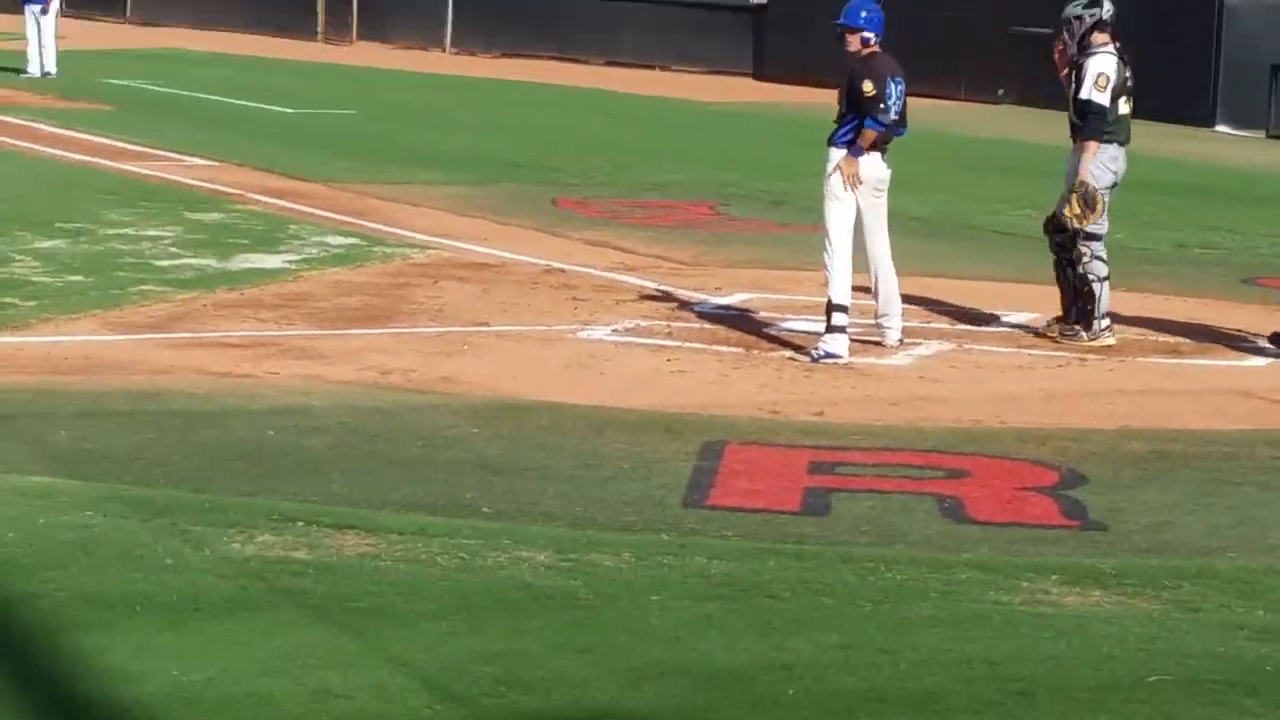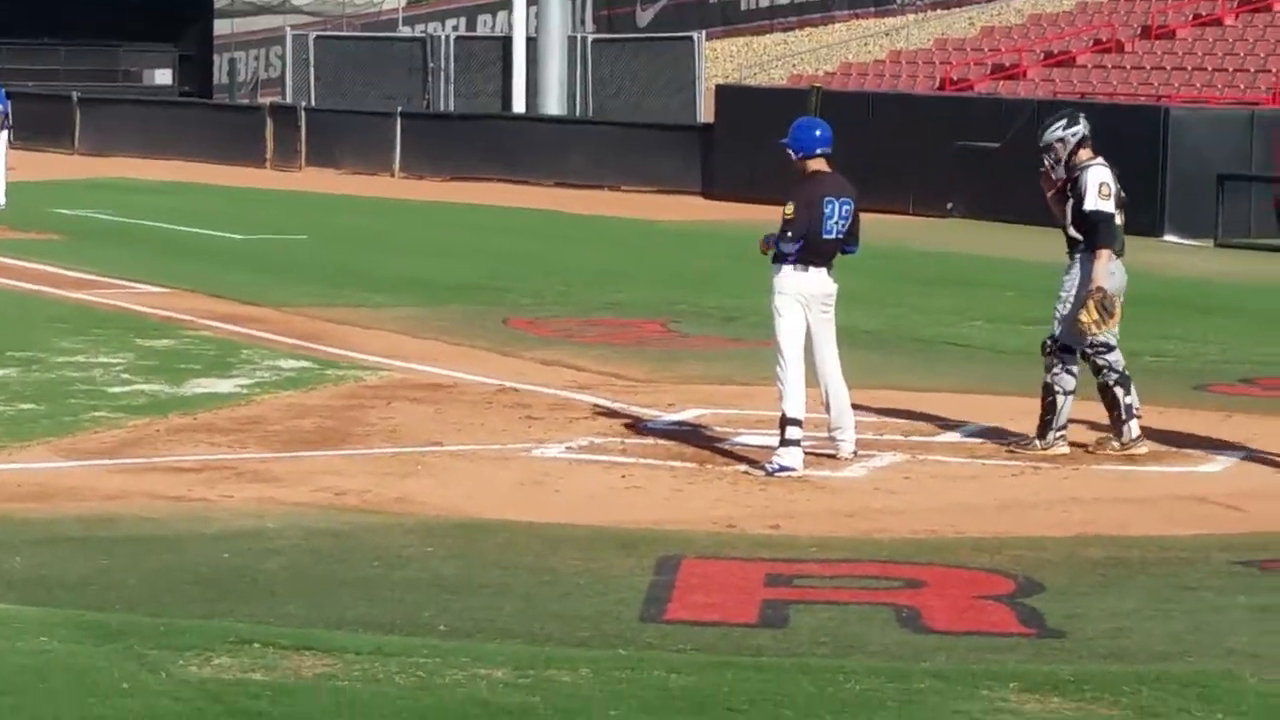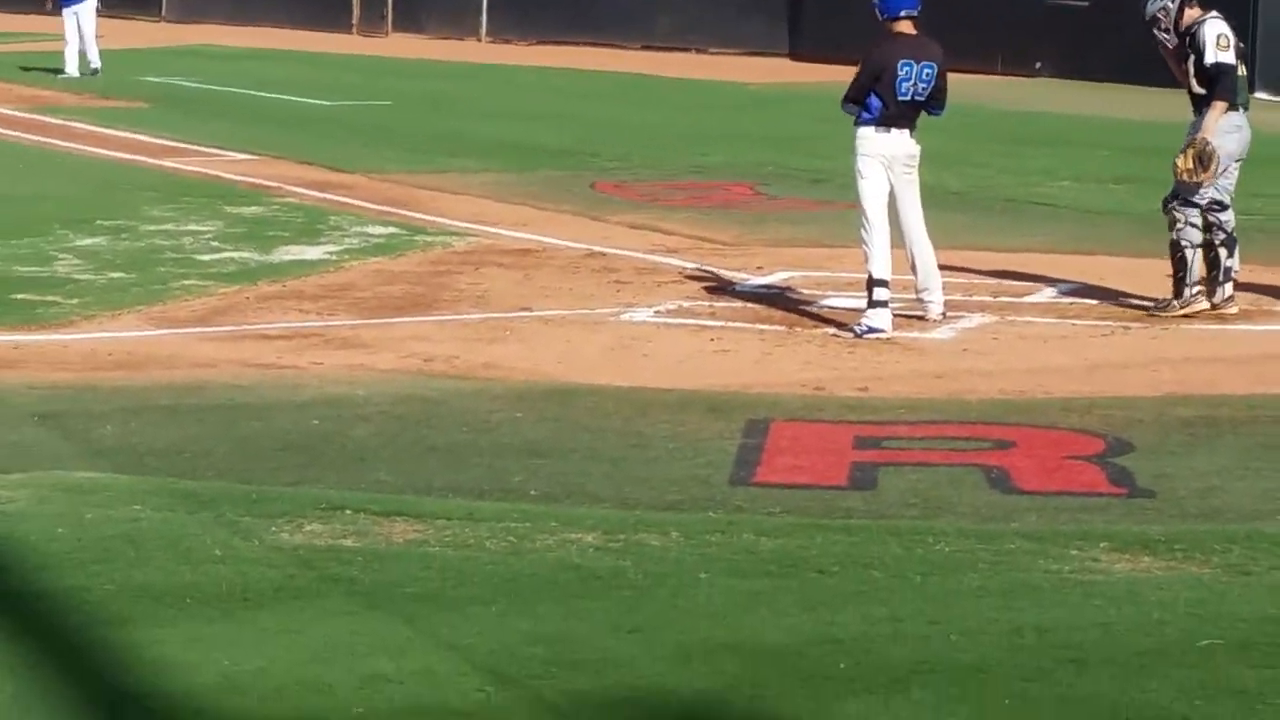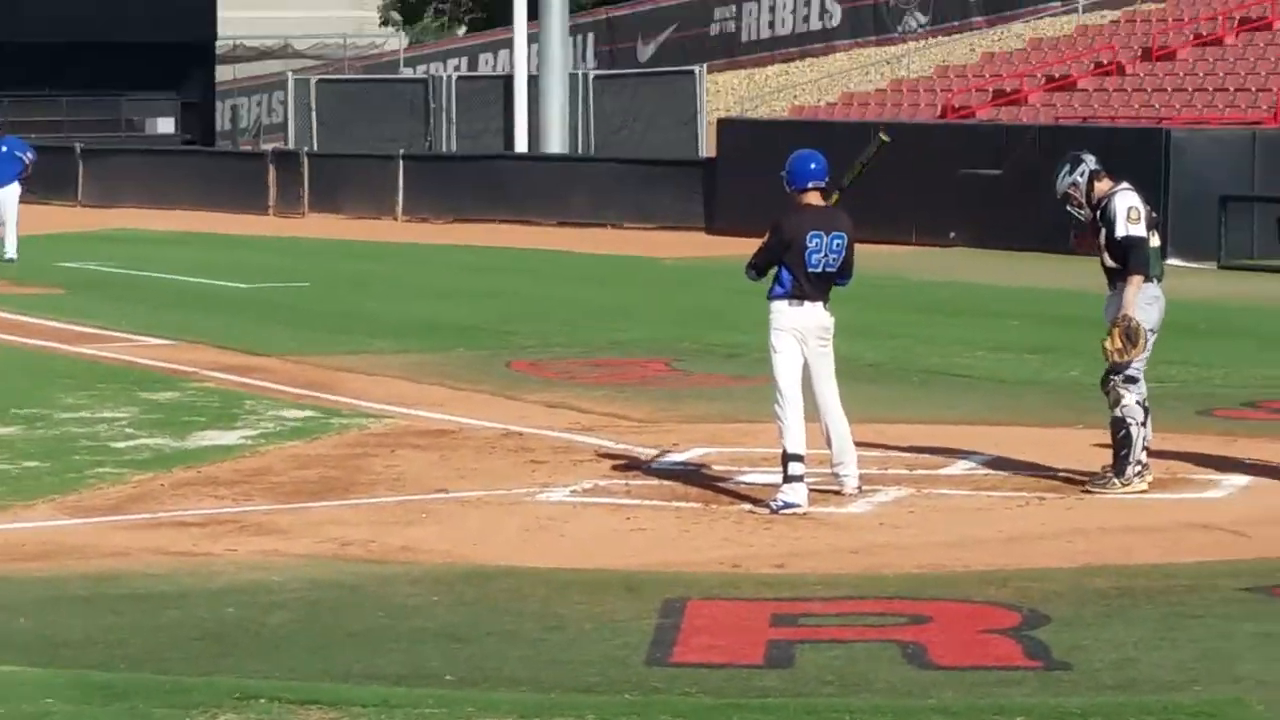
dt=0.4s
person 1, frame 1
left shoulder: (867, 69)
right shoulder: (894, 73)
left elbow: (879, 113)
right elbow: (897, 126)
left wrist: (853, 155)
left hip: (850, 159)
right hip: (877, 165)
left knee: (839, 245)
right knee: (878, 239)
left ankle: (836, 338)
right ankle: (891, 327)
person 1, frame 2
left shoulder: (805, 188)
right shoulder: (846, 189)
left elbow: (789, 240)
right elbow: (850, 245)
left wrist: (768, 241)
left hip: (793, 278)
right hip: (824, 280)
left knee: (791, 362)
right knee: (827, 358)
left ankle: (791, 451)
right ankle: (845, 440)
person 1, frame 3
left shoulder: (882, 51)
right shoulder: (934, 53)
left elbow: (850, 104)
right elbow: (936, 108)
left hip: (874, 141)
right hip: (907, 142)
left knee: (876, 225)
right knee: (913, 221)
left ankle: (879, 314)
right ankle: (933, 301)
person 1, frame 4
left shoulder: (789, 222)
right shoulder: (842, 222)
left elbow: (754, 271)
right elbow: (844, 277)
left hip: (788, 314)
right hip: (821, 314)
left knee: (789, 397)
right knee: (828, 393)
left ankle: (795, 488)
right ankle: (848, 475)
person 2, frame 1
left shoulder: (1097, 63)
right shoulder: (1110, 59)
left elbow: (1093, 117)
left wrist: (1083, 170)
right wrist: (1065, 70)
left hip: (1095, 156)
right hip: (1108, 152)
left knee: (1087, 240)
right knee: (1060, 228)
left ankle: (1096, 326)
right ankle: (1075, 314)
person 2, frame 2
left shoulder: (1094, 174)
right shoulder: (1084, 175)
left elbow: (1104, 229)
right elbow: (1073, 222)
left wrist: (1097, 277)
right wrist: (1054, 194)
left hip: (1091, 269)
right hip: (1103, 271)
left knee: (1062, 350)
right knee: (1104, 352)
left ankle: (1051, 436)
right ankle: (1128, 434)
person 2, frame 3
left shoulder: (1212, 30)
right shoulder: (1195, 35)
left elbow: (1225, 85)
left wrist: (1205, 130)
right wrist: (1173, 58)
left hip: (1221, 128)
right hip: (1228, 130)
left knee: (1183, 202)
right knee: (1217, 209)
left ankle: (1188, 292)
right ankle: (1222, 293)
person 2, frame 4
left shoulder: (1123, 200)
right shoulder: (1111, 205)
left elbow: (1138, 255)
left wrist: (1128, 306)
right wrist: (1092, 244)
left hip: (1136, 298)
right hip: (1131, 298)
left knee: (1120, 380)
right knee: (1130, 379)
left ankle: (1129, 472)
right ankle: (1136, 462)
